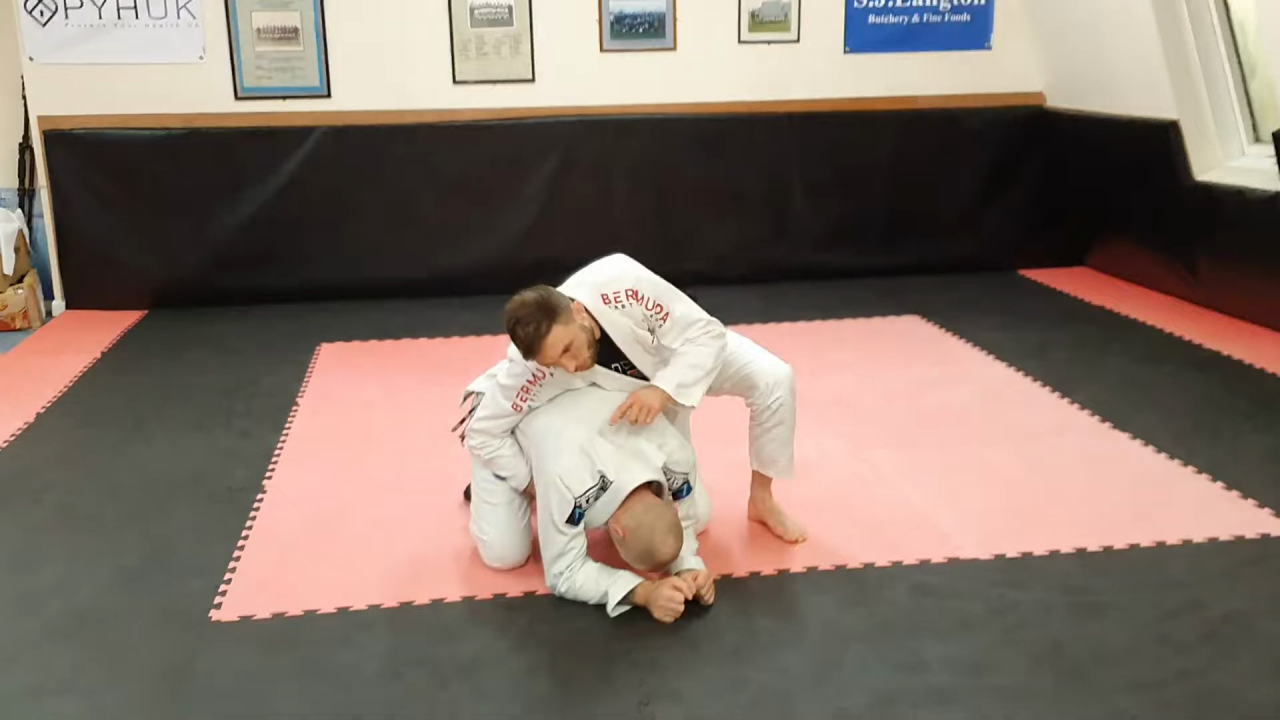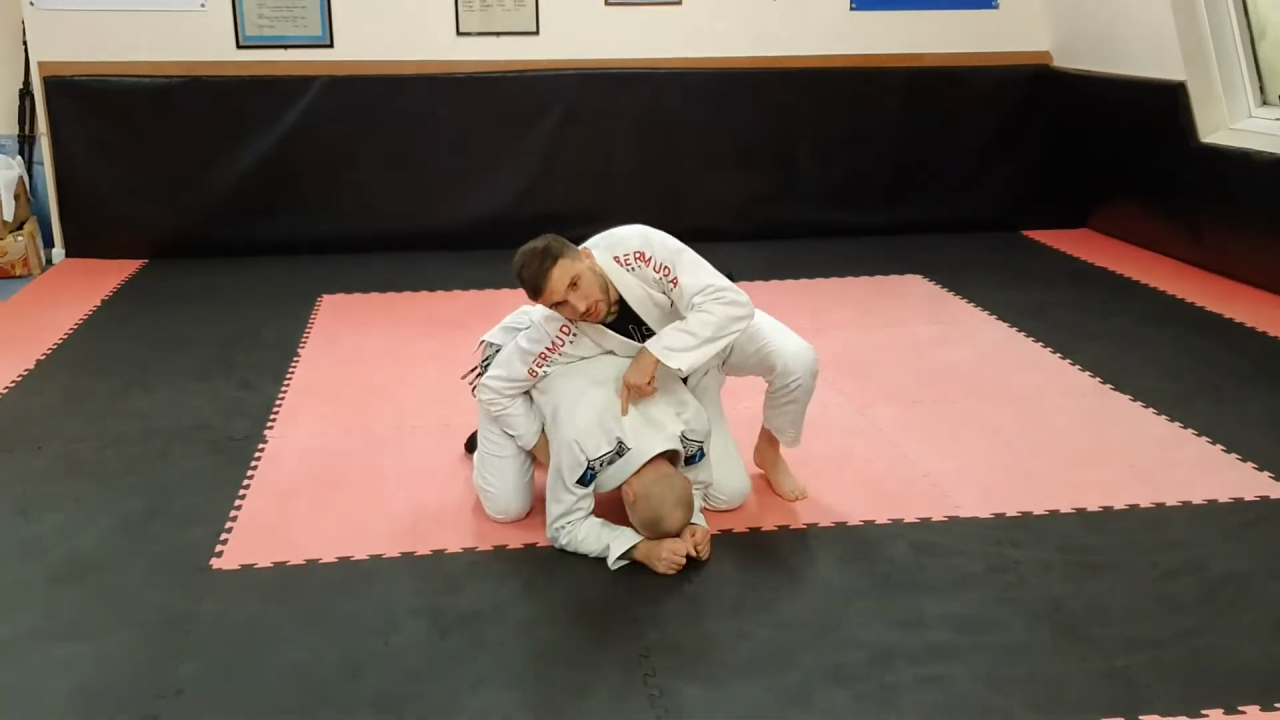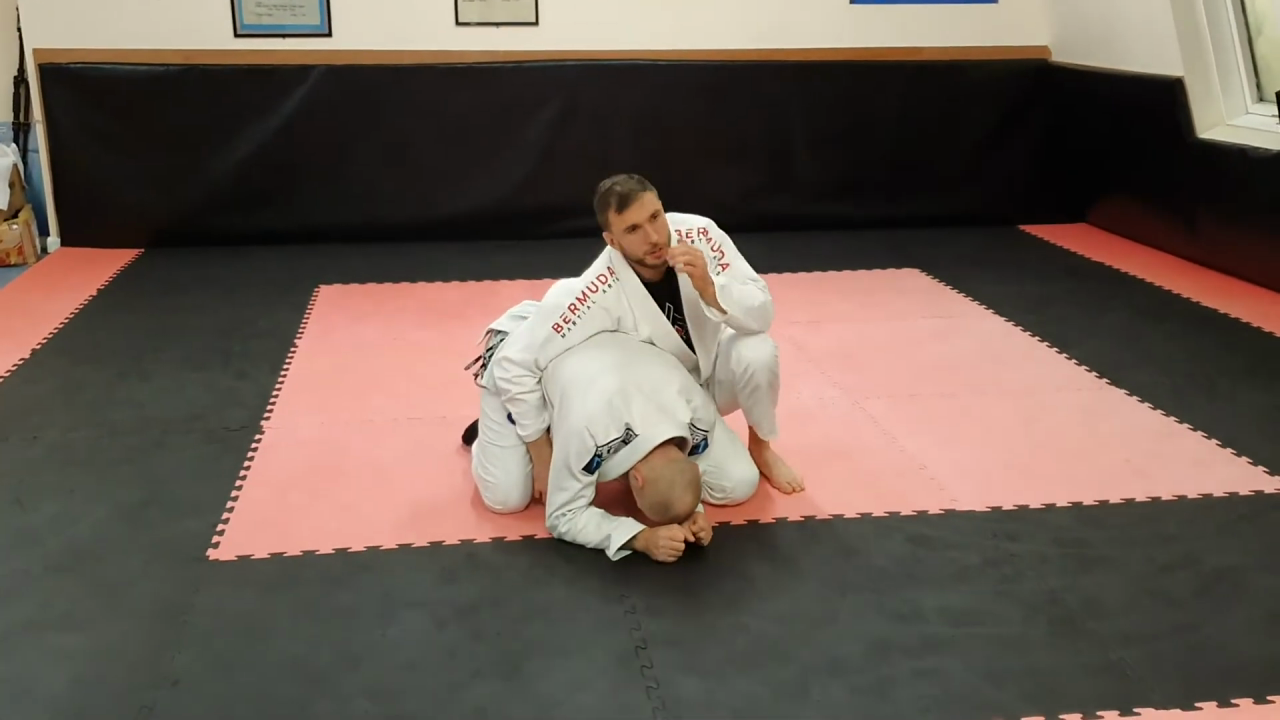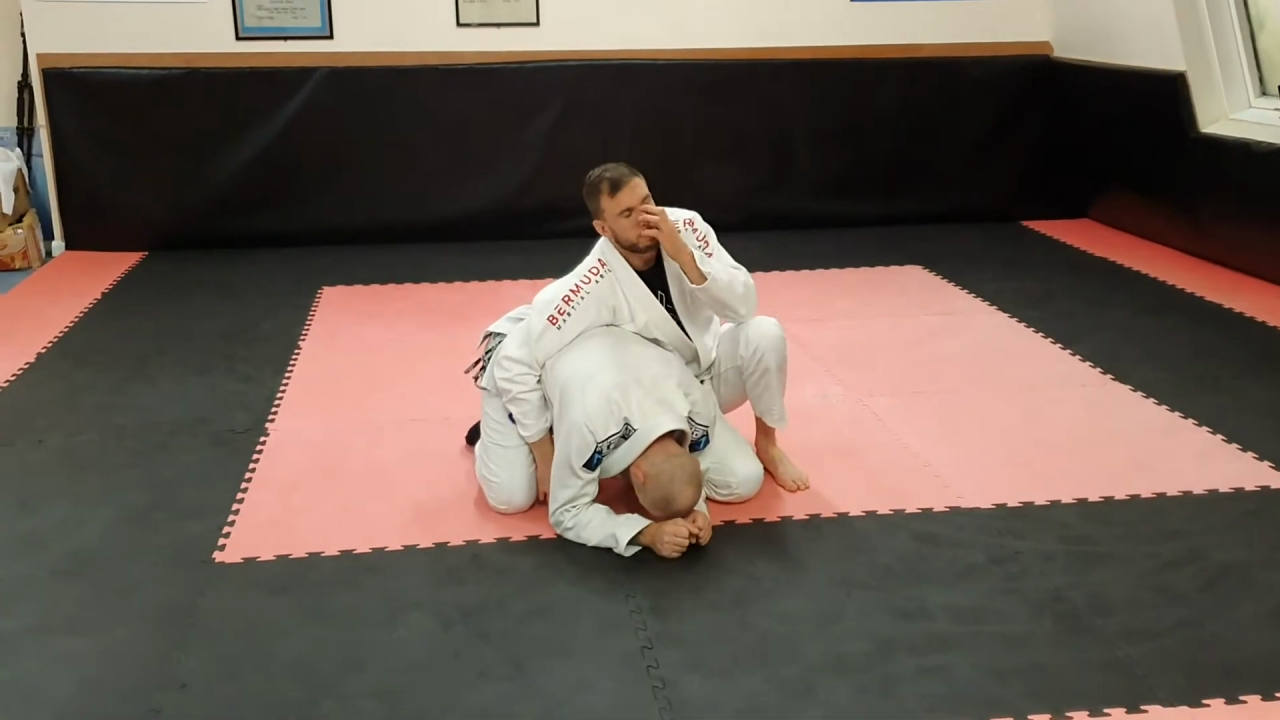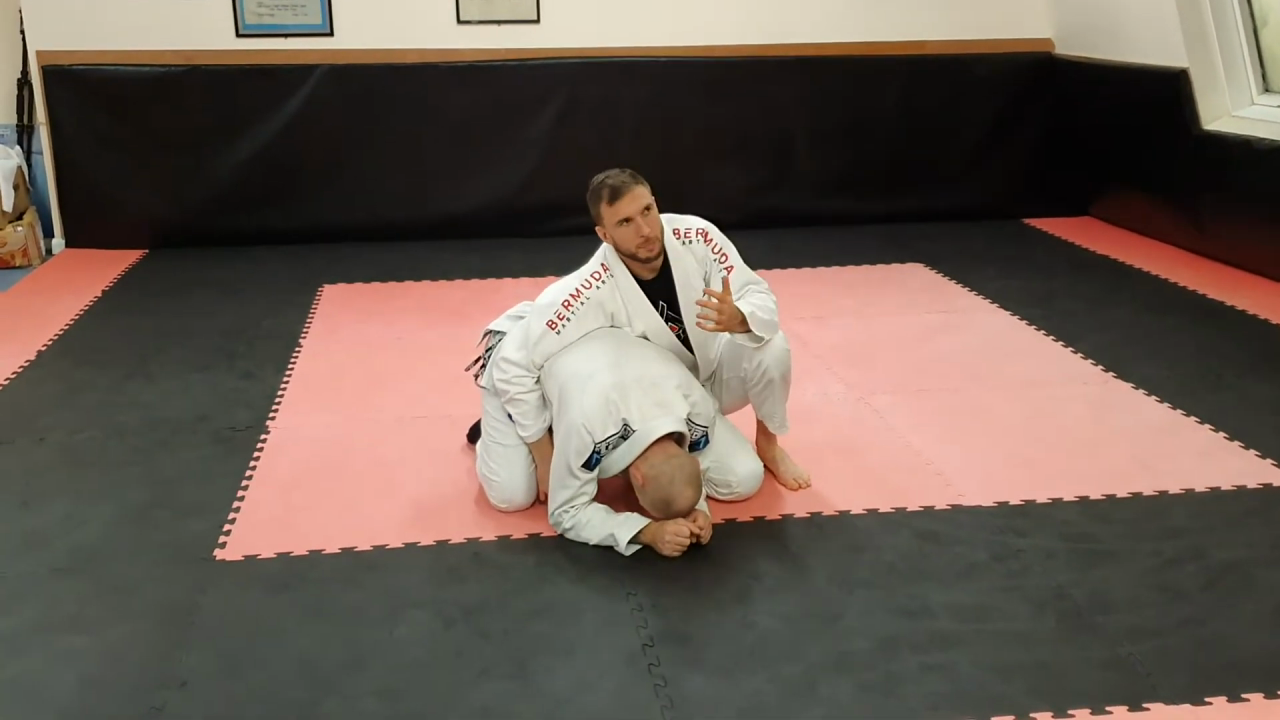
dt=0.5s
person 1, frame 1
left shoulder: (622, 281)
right shoulder: (531, 368)
left elbow: (706, 332)
right elbow: (482, 433)
left wrist: (663, 390)
left hip: (681, 356)
right hip: (630, 397)
left knee: (774, 379)
left ankle: (761, 500)
person 1, frame 2
left shoulder: (638, 248)
left elbow: (730, 304)
right elbow: (495, 390)
left wrist: (654, 356)
left hip: (715, 331)
left knee: (797, 361)
right knee: (725, 492)
left ankle: (768, 450)
person 1, frame 3
left shoulder: (698, 234)
right shoulder: (596, 293)
left elbow: (761, 310)
right elbow: (513, 366)
left wrist: (707, 287)
right wrist: (543, 457)
left hip: (713, 364)
left knee: (758, 353)
left ankle: (760, 447)
person 1, frame 4
left shoulder: (685, 226)
right shoulder: (591, 286)
left elbow: (743, 304)
right elbow: (514, 366)
left wrist: (685, 256)
right wrist: (546, 458)
left hip: (711, 364)
left knee: (764, 334)
right knee: (736, 482)
left ankle: (766, 443)
person 1, frame 5
left shoulder: (697, 237)
right shoulder: (589, 292)
left elbow: (760, 297)
right elbow: (512, 368)
left wrist: (737, 318)
right wrist: (545, 459)
left hip: (714, 369)
left knee: (769, 348)
left ankle: (768, 443)
person 2, frame 1
left shoulder: (676, 455)
right shoulder: (563, 478)
left elbow: (683, 519)
right elbow: (563, 574)
left wrist: (689, 568)
right wrist: (644, 593)
right knee: (503, 554)
person 2, frame 2
left shoulder: (693, 424)
right shoulder: (579, 439)
left elbow: (692, 482)
right elbow: (565, 526)
left wrist: (692, 522)
right wrist: (641, 548)
right knee: (506, 507)
person 2, frame 3
left shoulder: (699, 416)
right shoulder: (587, 428)
left elbow: (679, 470)
right elbow: (563, 517)
left wrist: (691, 516)
right wrist: (642, 538)
right knee: (504, 498)
right ankle: (488, 434)
person 2, frame 4
left shoulder: (700, 407)
right shoulder: (587, 423)
left elbow: (684, 467)
right elbow: (567, 513)
left wrist: (695, 509)
right wrist: (647, 533)
right knee: (511, 498)
right ankle: (493, 433)
person 2, frame 5
left shoulder: (697, 407)
right shoulder: (585, 423)
left elbow: (684, 467)
right elbow: (566, 513)
left wrist: (696, 509)
right wrist: (648, 532)
right knee: (511, 496)
right ankle: (492, 432)
